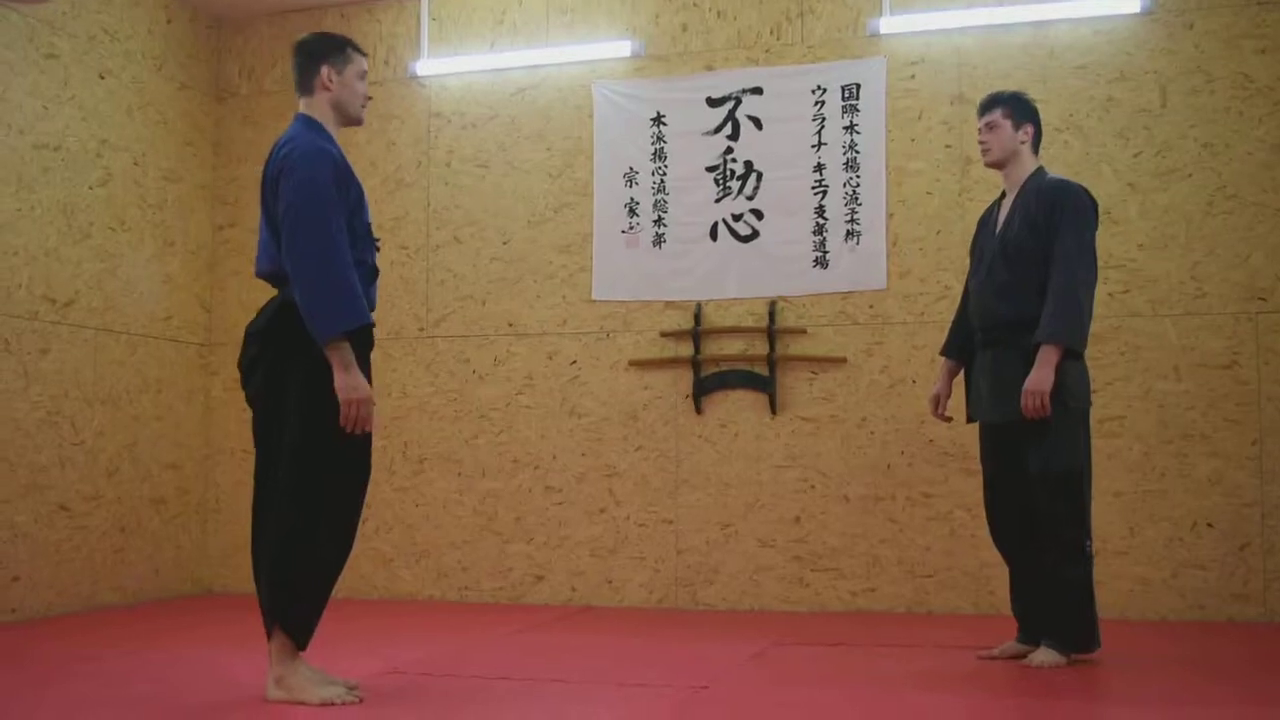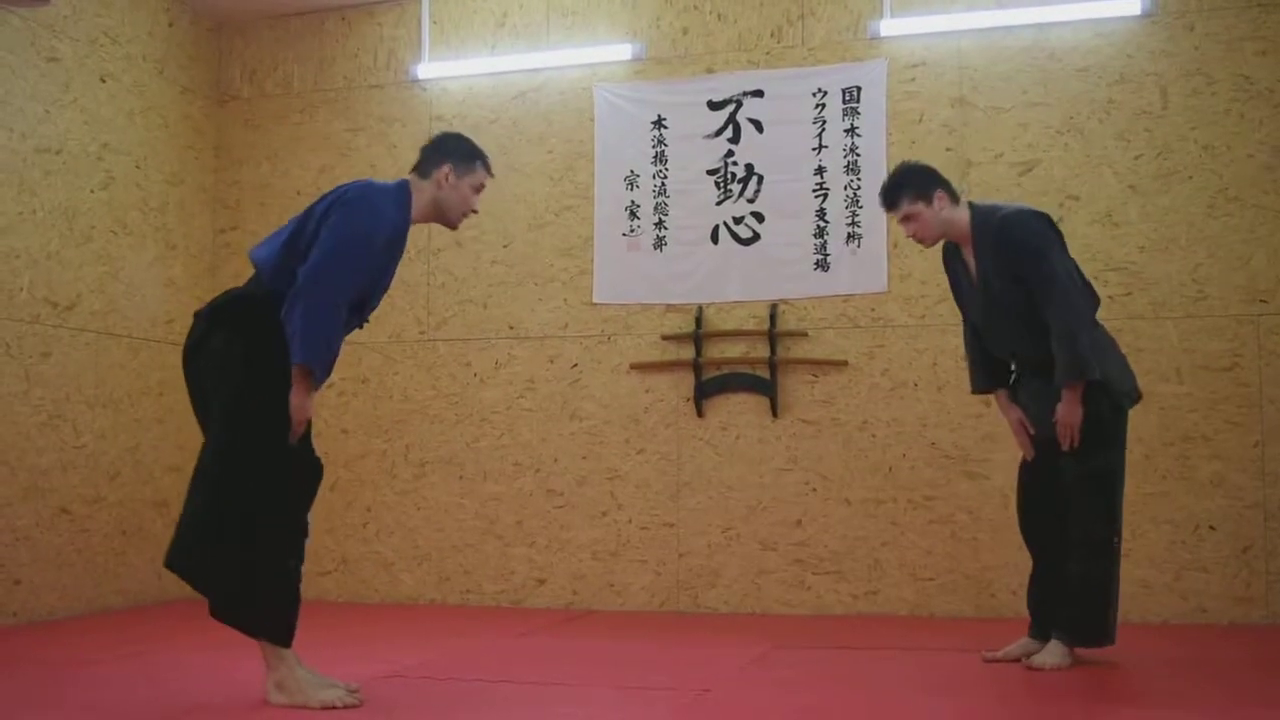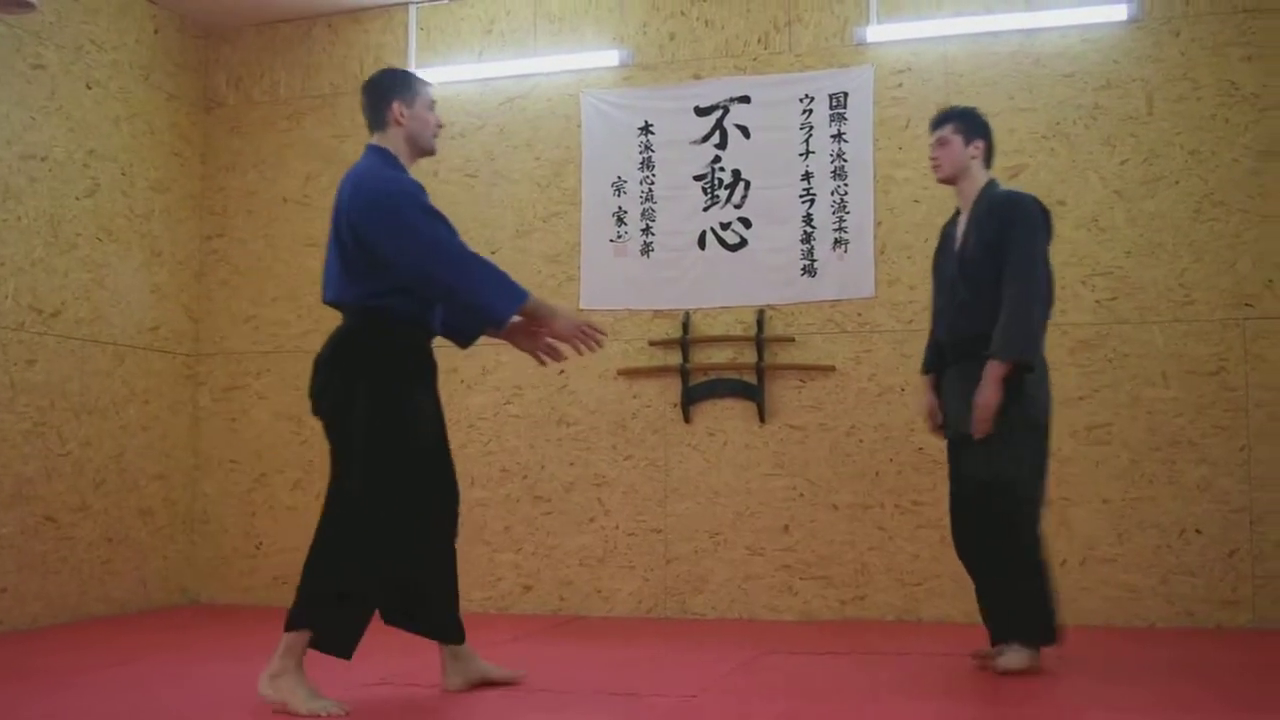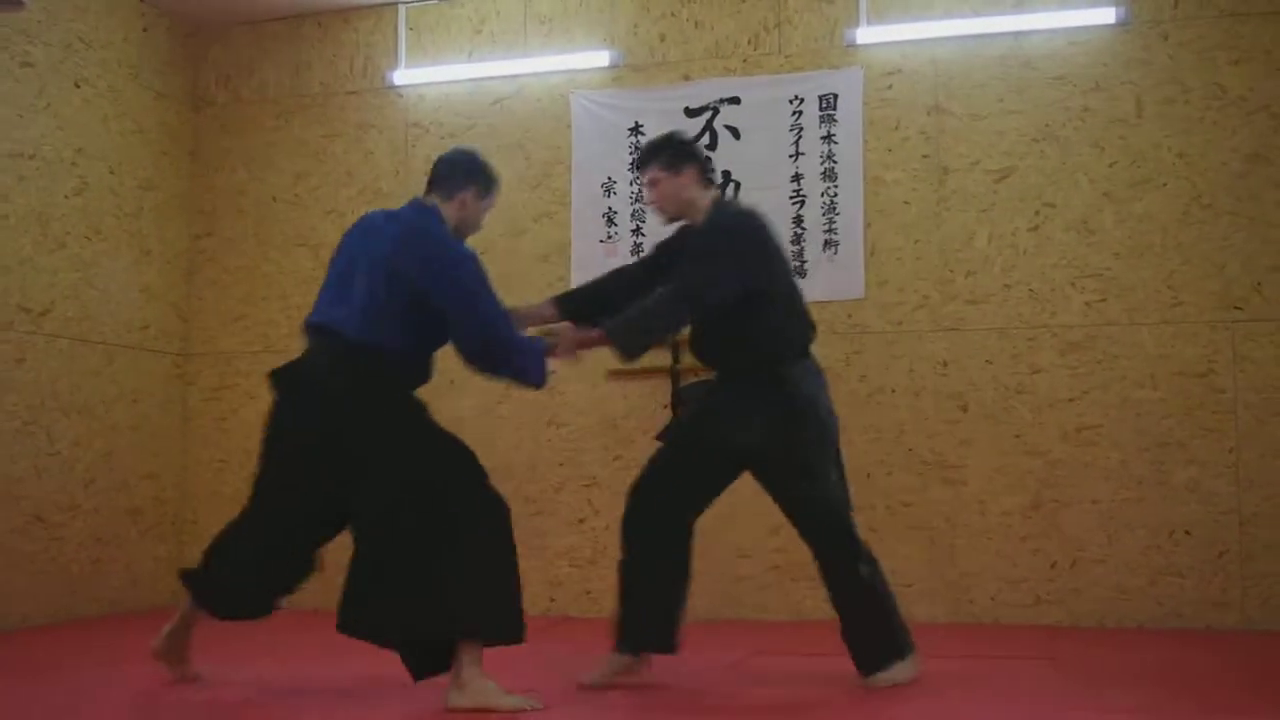
dt=1s
person 1, frame 1
left shoulder: (308, 153)
right shoulder: (309, 154)
right elbow: (317, 271)
left wrist: (342, 360)
right wrist: (346, 365)
left hip: (305, 351)
right hip: (312, 353)
left knee: (308, 504)
right knee: (310, 504)
left ankle: (288, 662)
right ankle: (285, 669)
person 1, frame 2
left shoulder: (384, 217)
right shoulder: (373, 207)
right elbow: (316, 295)
left wrist: (301, 383)
right wrist: (302, 387)
left hip: (259, 350)
right hip: (243, 347)
left knee: (278, 501)
right knee: (262, 503)
left ankle: (285, 664)
right ankle: (282, 672)
person 1, frame 3
left shoulder: (383, 185)
right shoulder: (381, 186)
left elbow: (429, 282)
right elbow: (451, 265)
left wrist: (505, 330)
right wrist: (545, 314)
left hip: (392, 366)
right hip: (375, 369)
left knee: (426, 510)
right knee: (366, 515)
left ankle: (457, 660)
person 1, frame 4
left shoulder: (371, 229)
right shoulder: (446, 259)
right elbow: (494, 347)
right wrist: (539, 355)
left hip: (315, 384)
right hip: (361, 400)
left knee: (279, 521)
right knee: (466, 514)
left ankle: (178, 635)
right ankle: (469, 679)
person 2, frame 1
left shoulder: (1063, 199)
right shoulder: (991, 217)
left elbow: (1072, 288)
left wrist: (1045, 365)
right wrist: (948, 371)
left hip: (1045, 380)
right hip: (996, 382)
left knee: (1057, 510)
right knee: (1010, 512)
left ankle: (1068, 635)
right ankle: (1034, 629)
person 2, frame 2
left shoulder: (1018, 229)
right shoulder: (954, 256)
left elbow: (1068, 314)
right elbow: (979, 335)
left wrist: (1072, 398)
right wrist: (1007, 405)
left hip: (1087, 385)
right hip: (1038, 387)
left knee: (1088, 514)
right knee: (1039, 512)
left ankle: (1071, 634)
right ankle: (1044, 629)
person 2, frame 3
left shoulder: (1016, 211)
right shoulder: (952, 230)
left elbow: (1026, 301)
left wrist: (995, 378)
right wrist: (932, 385)
left hip: (1008, 386)
right hip: (963, 388)
left knee: (1007, 515)
right knee: (972, 524)
left ankle: (1029, 634)
right ankle: (1007, 632)
person 2, frame 4
left shoulder: (739, 231)
right shoulder: (689, 242)
left elbow: (678, 302)
right elbow: (630, 282)
left wrist: (585, 338)
right wrist: (541, 312)
left hip: (786, 396)
right hip: (732, 395)
left knee: (826, 526)
right knee: (655, 507)
left ankle: (889, 652)
right ankle: (636, 646)
